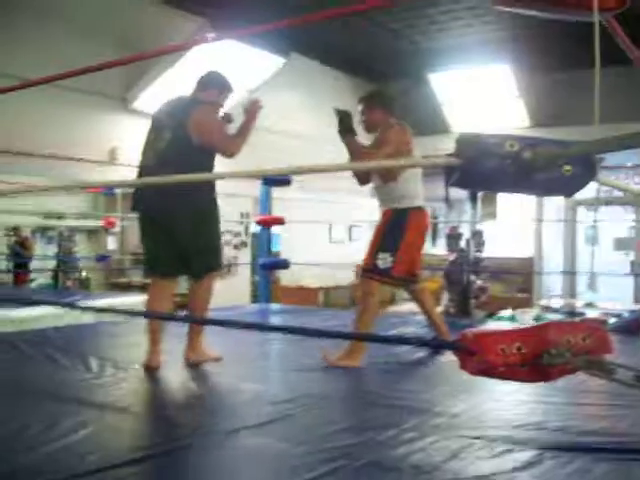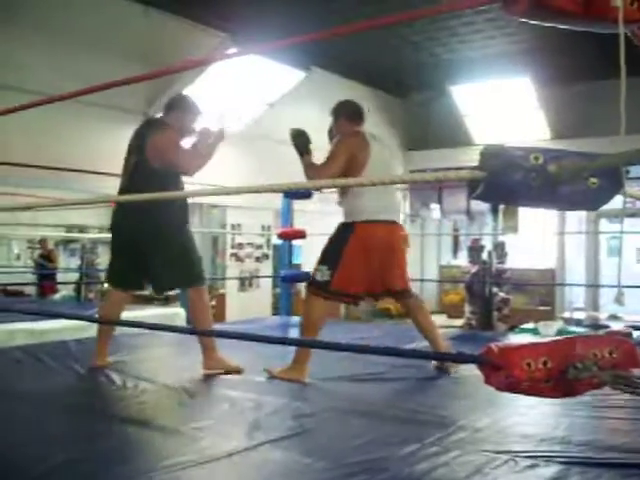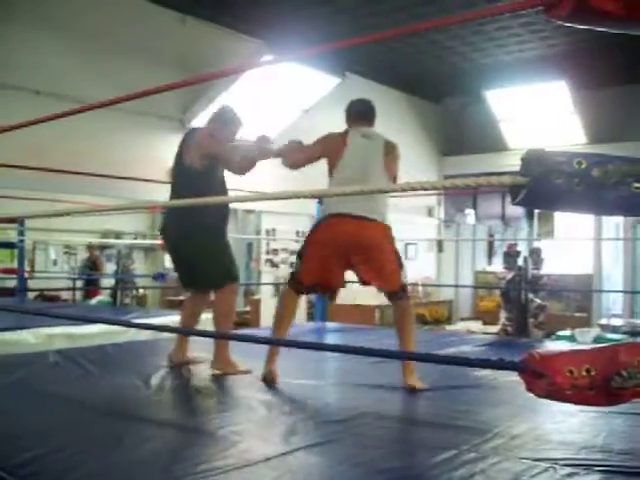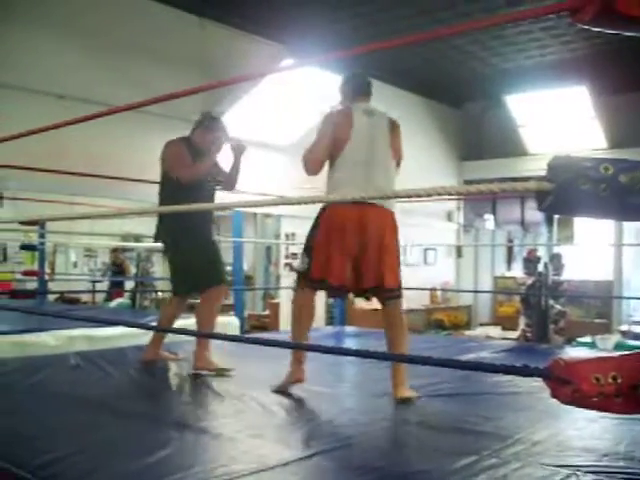
dt=0.7s
person 1, frame 1
left shoulder: (394, 131)
right shoulder: (384, 139)
left elbow: (372, 157)
right elbow: (363, 178)
left wrist: (348, 135)
right wrist: (351, 145)
left hip: (405, 214)
right hip: (398, 213)
left knee: (372, 276)
right knee: (410, 280)
left ankle: (355, 351)
right ankle: (444, 334)
person 1, frame 2
left shoulder: (347, 141)
right shoulder: (383, 147)
left elbow: (320, 178)
left wrist: (304, 153)
left hip: (361, 227)
right hip: (392, 228)
left knee: (319, 291)
right knee: (404, 295)
left ankle: (299, 366)
right ankle: (443, 354)
person 1, frame 3
left shoulder: (335, 141)
right shoulder: (390, 148)
left elbow: (292, 161)
left wrist: (289, 147)
left hip: (334, 225)
right hip: (373, 227)
left knee: (294, 287)
right knee: (400, 298)
left ankle: (272, 361)
right ankle: (409, 373)
person 1, frame 4
left shoulder: (337, 118)
right shoulder: (392, 126)
left elbow: (312, 166)
left wrist: (310, 150)
left hip: (340, 211)
right hip: (381, 214)
left knee: (306, 286)
right knee: (391, 298)
left ankle: (297, 367)
right ankle: (400, 382)
person 2, frame 1
left shoulder: (169, 108)
right shoulder: (204, 112)
right elbow: (229, 148)
left wrist: (218, 125)
right wrist: (249, 119)
left hip: (151, 199)
right hip: (189, 202)
left knee: (162, 276)
right knee: (205, 272)
left ankle: (154, 350)
right ankle: (194, 346)
person 2, frame 2
left shoulder: (147, 130)
right shoulder: (165, 135)
right elbow: (186, 167)
left wrist: (200, 143)
right wrist: (213, 143)
left hip: (129, 220)
right hip: (160, 223)
left knee: (120, 288)
right knee: (195, 285)
left ankle: (100, 354)
right ankle: (210, 356)
person 2, frame 3
left shoulder: (208, 147)
right shoulder: (199, 139)
left elbow: (238, 166)
right elbow: (235, 152)
left wrist: (256, 150)
right wrist: (261, 148)
left hip: (182, 227)
right hip: (197, 227)
left knee: (201, 288)
right knee: (227, 284)
left ankle: (180, 351)
right ankle: (222, 358)
person 2, frame 4
left shoulder: (206, 158)
right shoulder: (176, 148)
left elbow: (229, 184)
right elbow: (186, 175)
left wrist: (237, 157)
right wrist: (214, 154)
left hip: (195, 232)
right hip: (182, 231)
left knee: (182, 293)
right knee: (215, 287)
left ankle: (154, 348)
right ankle: (201, 355)
